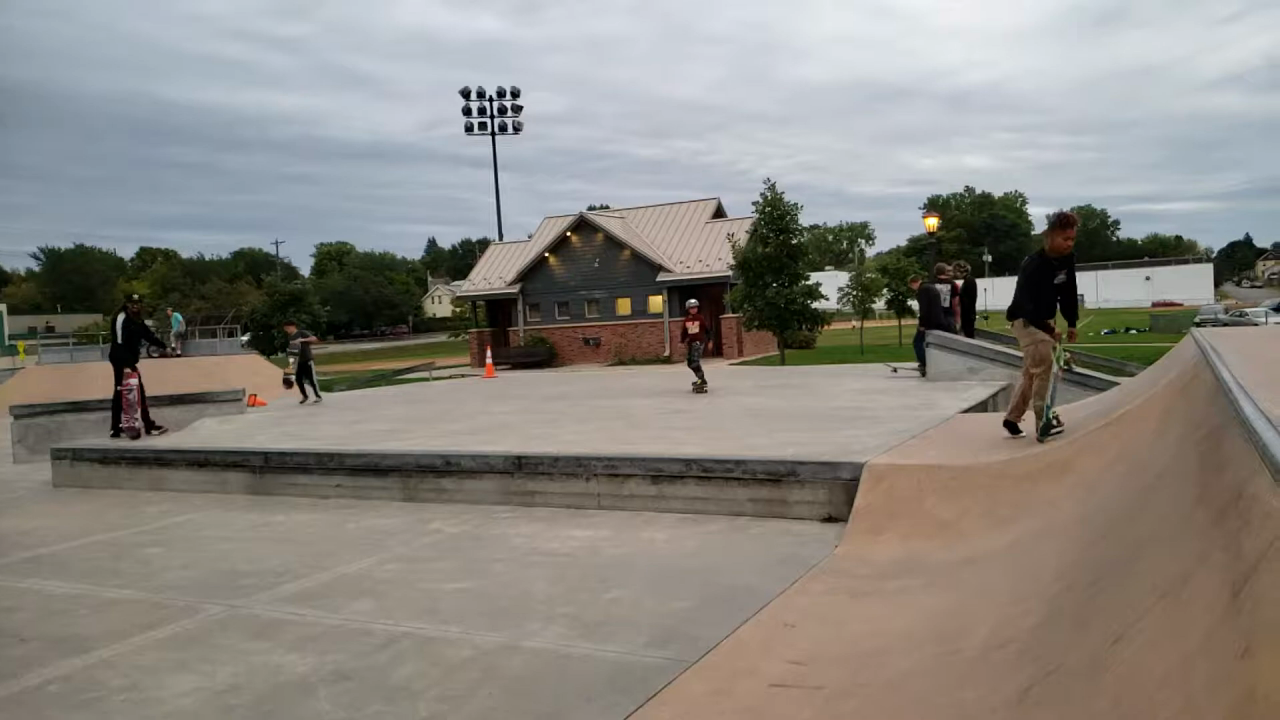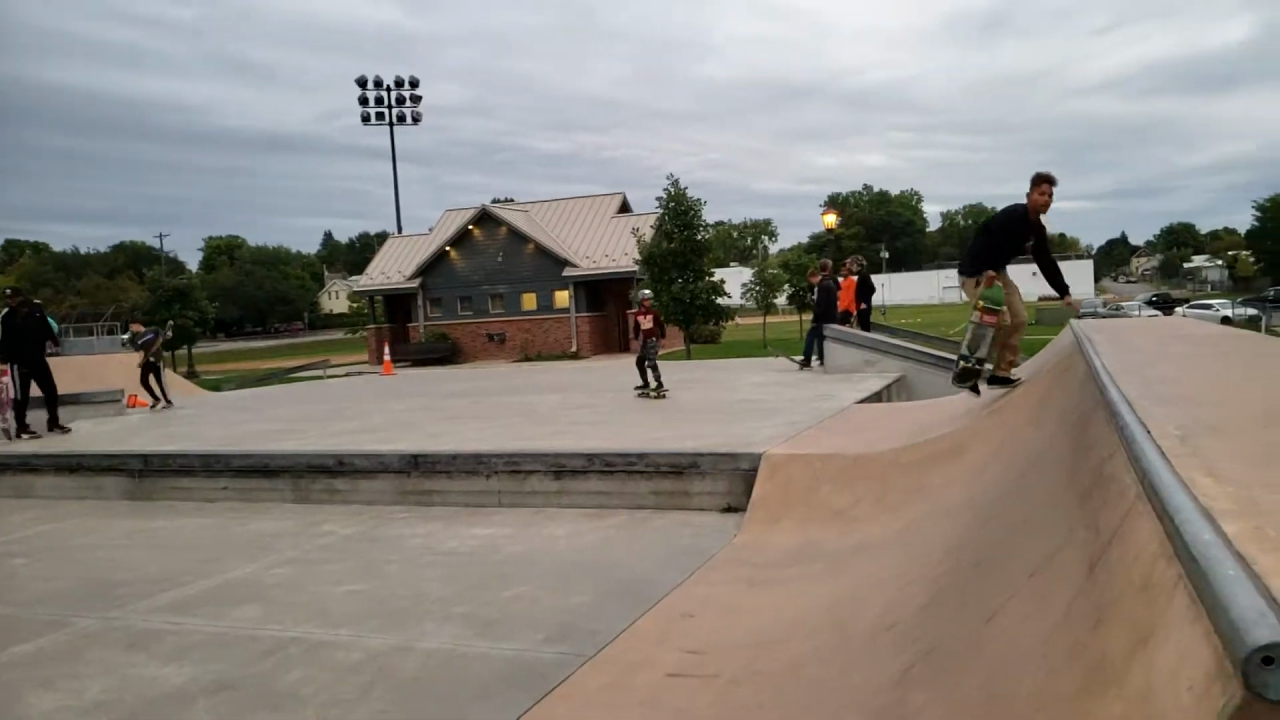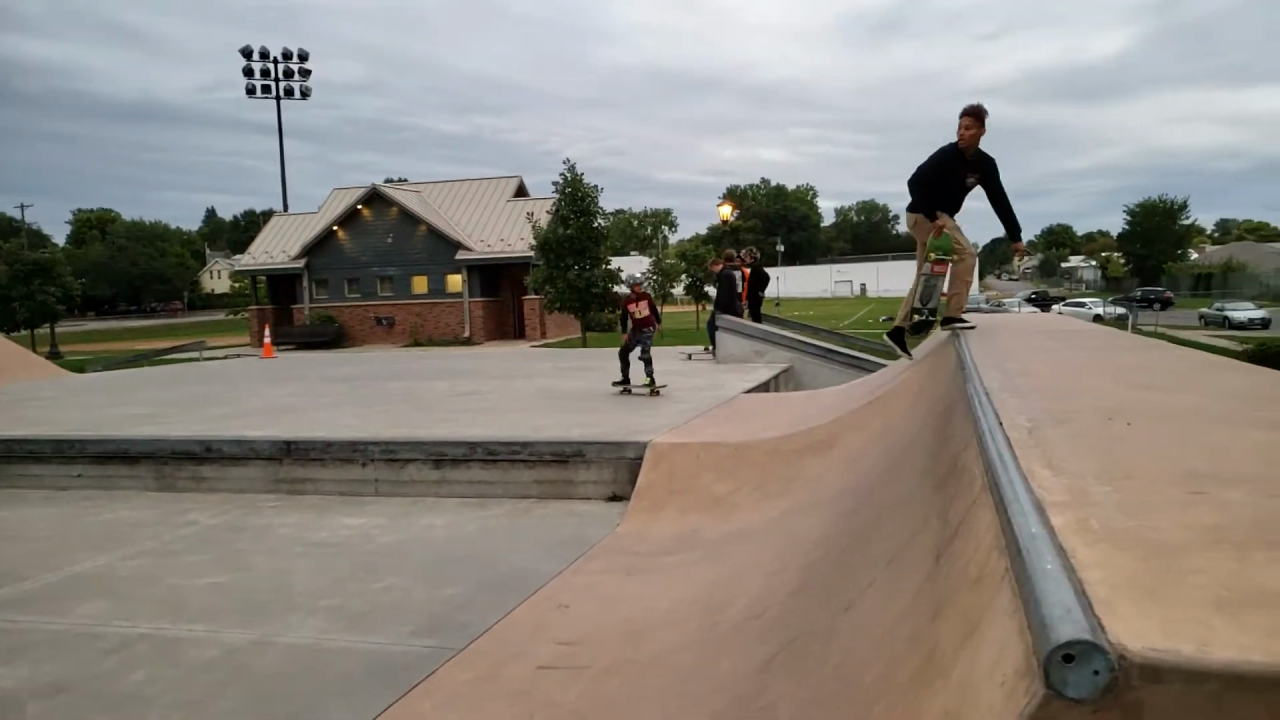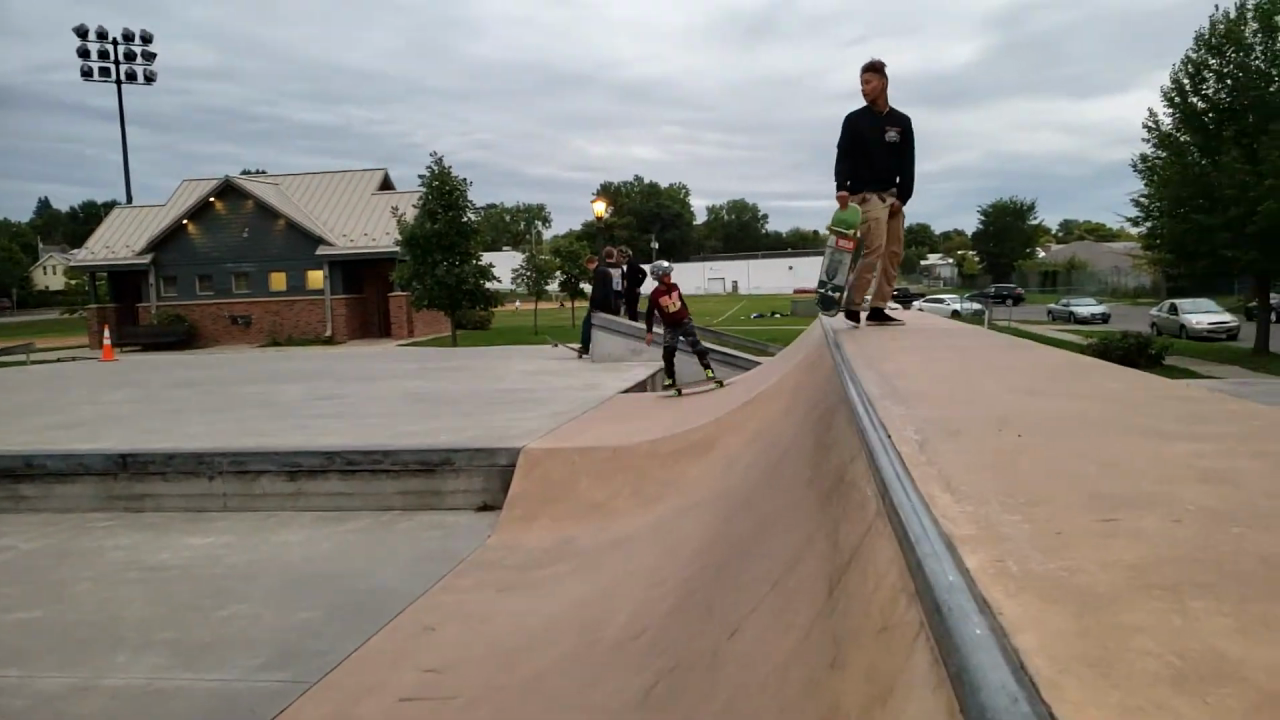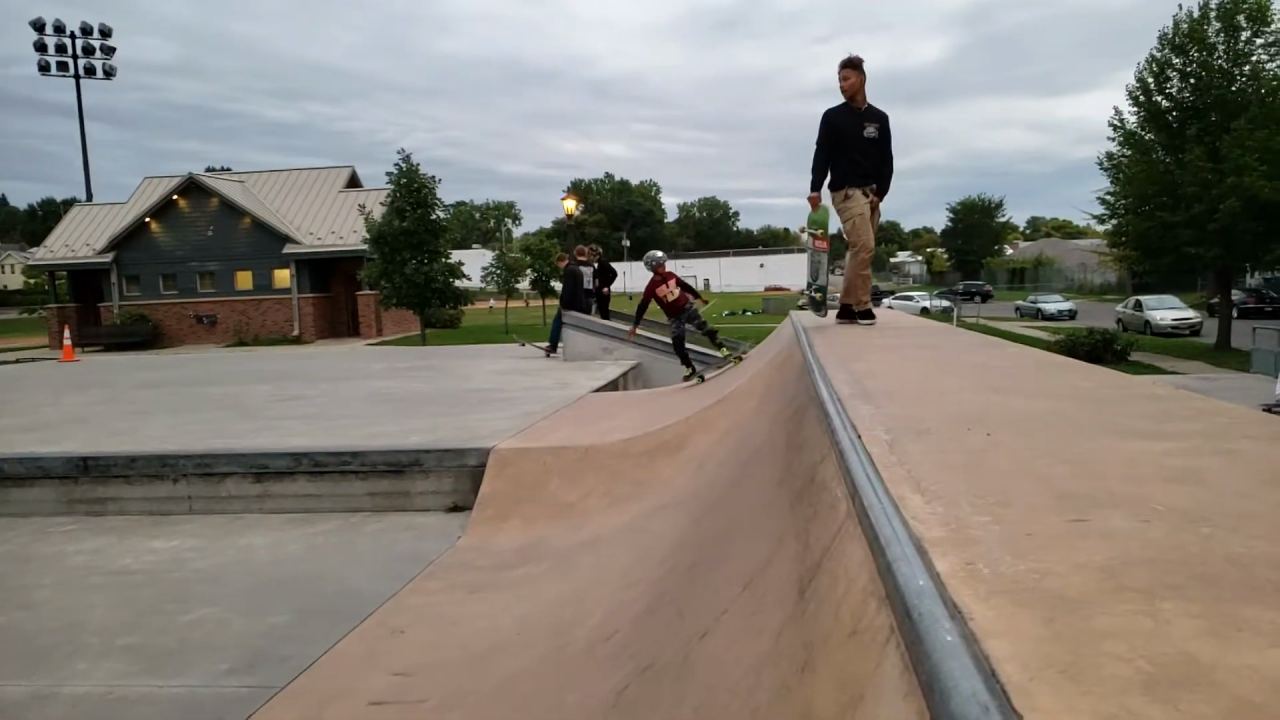
dt=0.7s
person 1, frame 1
left shoulder: (1068, 259)
right shoulder: (1033, 265)
left elbow: (1069, 292)
right elbow: (1023, 302)
left wrist: (1072, 323)
right wrist: (1049, 329)
left hip: (1047, 320)
right hip: (1026, 321)
left knee: (1031, 372)
right knee: (1043, 365)
left ankle: (1012, 418)
right ankle: (1043, 419)
person 1, frame 2
left shoulder: (1038, 230)
right shoulder: (1013, 215)
left elbow: (1047, 263)
right elbow: (982, 235)
left wrist: (1064, 293)
right wrist: (985, 270)
left hip: (996, 272)
right hip: (975, 273)
left knee: (1018, 319)
right knee: (1000, 321)
left ankle: (999, 373)
person 1, frame 3
left shoulder: (986, 164)
right shoulder: (946, 155)
left elbow: (999, 200)
right elbow: (915, 183)
left wrist: (1015, 237)
right wrist: (932, 219)
left hip: (939, 217)
right hip: (923, 216)
right knee: (965, 253)
left ankle: (899, 329)
right ankle: (951, 315)
person 1, frame 4
left shoulder: (902, 122)
right shoulder: (854, 120)
left elbow: (907, 164)
right elbow: (844, 157)
left wrist: (902, 197)
right wrist: (842, 188)
left hip: (893, 196)
right hip: (865, 195)
left knee: (894, 254)
right knee: (875, 250)
left ankle: (877, 309)
right ankle: (852, 304)
person 1, frame 5
left shoulder: (879, 118)
right shoulder: (832, 117)
left elbow: (886, 160)
right elbow: (822, 155)
left wrist: (880, 193)
right wrist: (815, 188)
left hip: (871, 193)
right hip: (846, 192)
left knee: (860, 251)
right knee: (863, 247)
left ankle: (847, 307)
right ankle: (863, 306)
